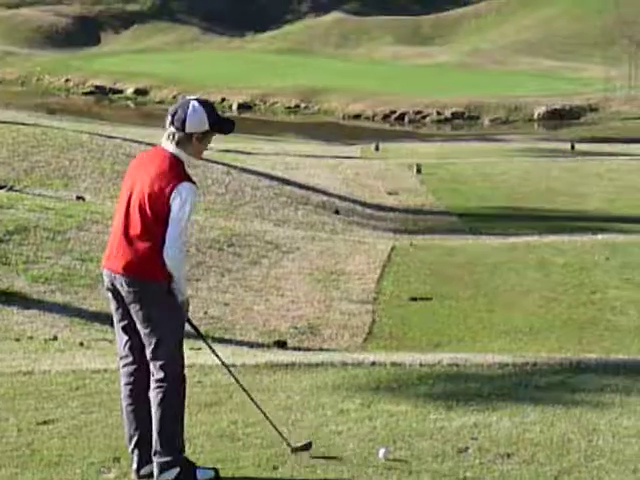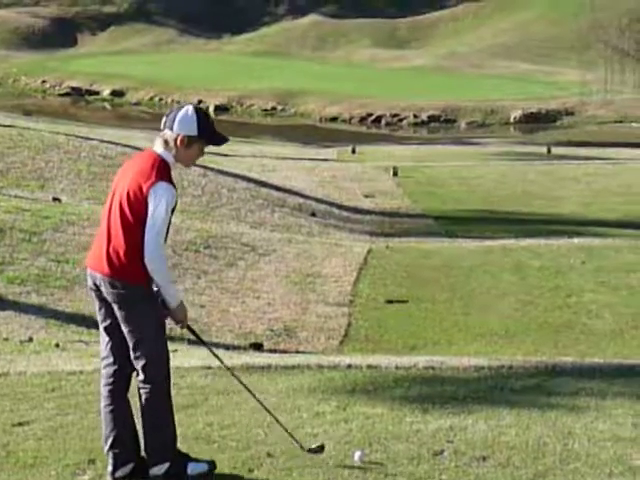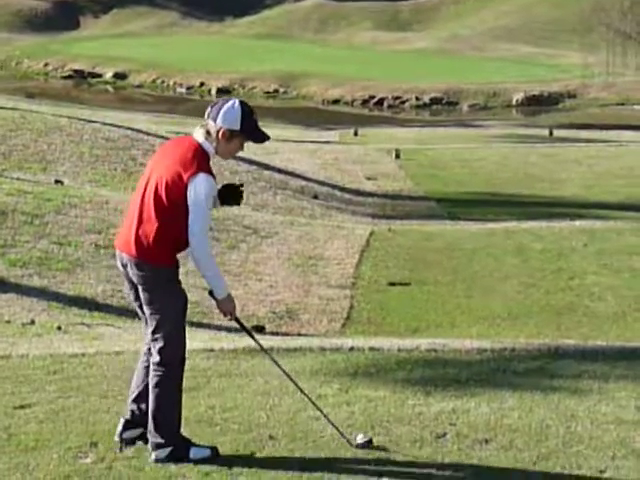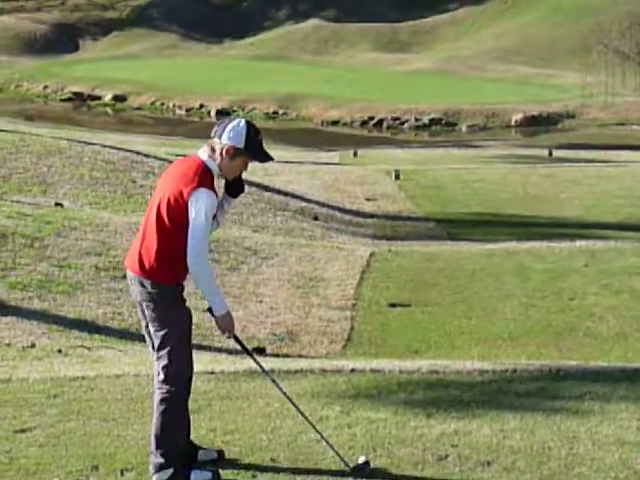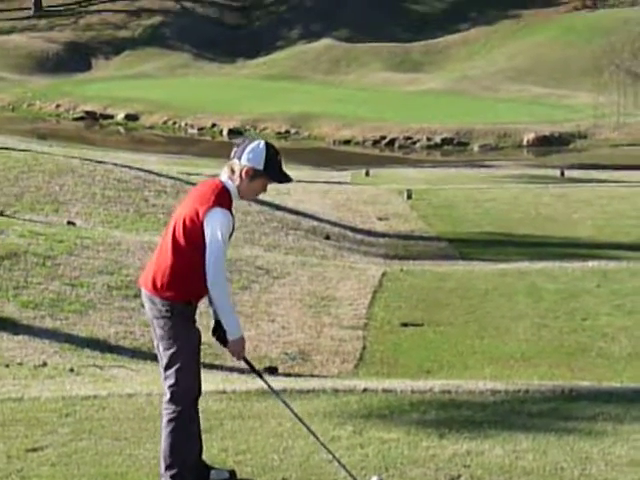
dt=0.5s
person 1, frame 1
left shoulder: (142, 160)
right shoulder: (181, 184)
right elbow: (172, 251)
right wrist: (182, 294)
left hip: (114, 271)
right hip: (146, 281)
left knee: (133, 368)
right knee: (167, 373)
person 1, frame 2
left shoulder: (136, 162)
right shoulder: (162, 184)
right elbow: (152, 254)
left wrist: (158, 294)
right wrist: (173, 300)
left hip: (98, 272)
right hip: (127, 281)
left knee: (115, 371)
right knee: (153, 374)
person 1, frame 3
left shoulder: (174, 146)
right shoulder: (200, 173)
right elbow: (197, 243)
left wrist: (217, 198)
right wrist: (221, 291)
left hip: (128, 252)
right hip: (153, 262)
left knee: (157, 343)
right knee: (168, 354)
left ankle: (137, 422)
right ankle: (165, 442)
person 1, frame 4
left shoulder: (183, 166)
right shoulder: (201, 188)
left elbow: (205, 225)
right elbow: (197, 258)
left wrist: (229, 197)
right wrist: (220, 309)
left hip: (142, 273)
right hip: (159, 283)
left knee: (171, 368)
right knee: (174, 373)
left ankle: (178, 446)
person 1, frame 5
left shoulder: (208, 190)
right shoulder: (219, 210)
right elbow: (216, 279)
left wrist: (220, 320)
right wrist: (234, 331)
left hip: (160, 294)
right hip: (171, 302)
left knee: (185, 388)
right knee: (181, 393)
